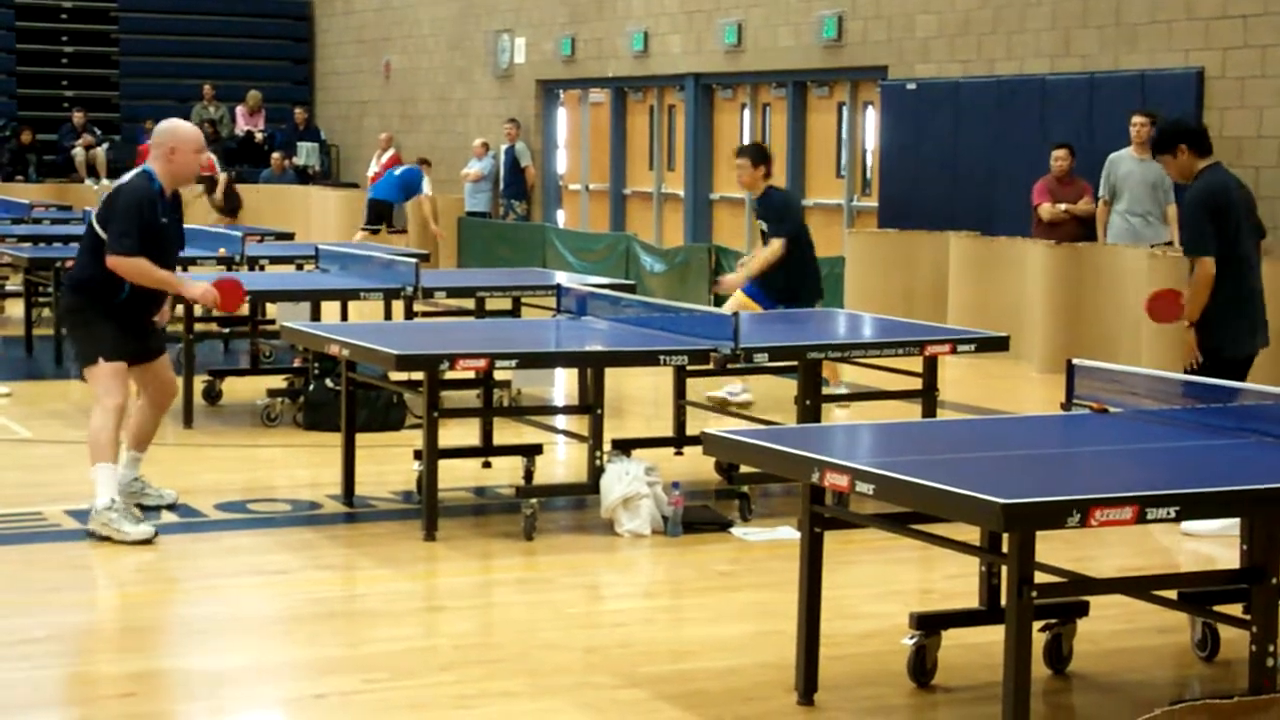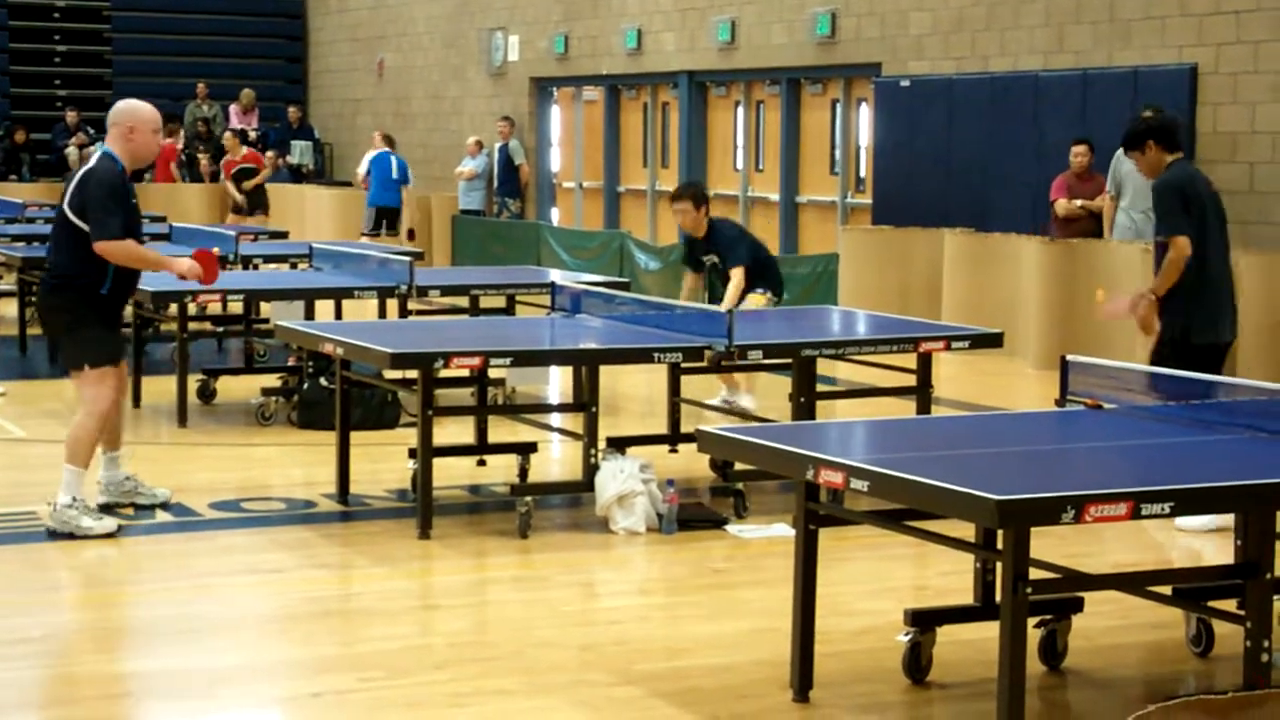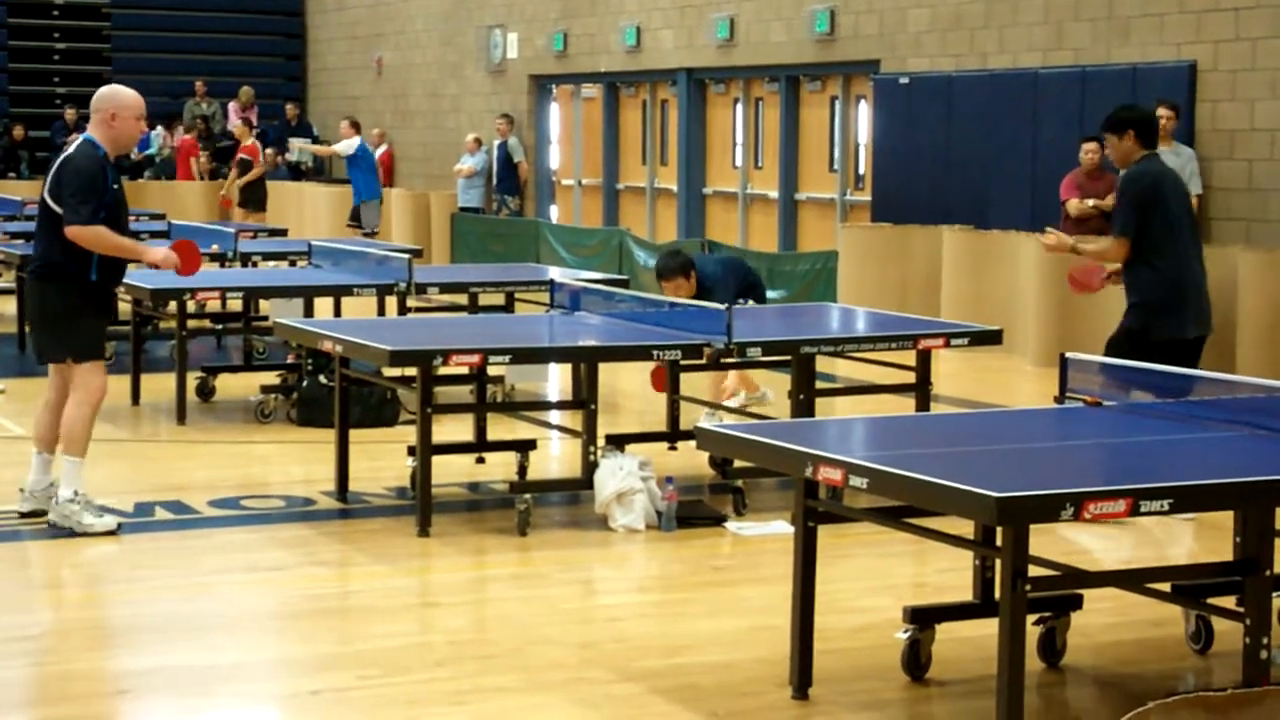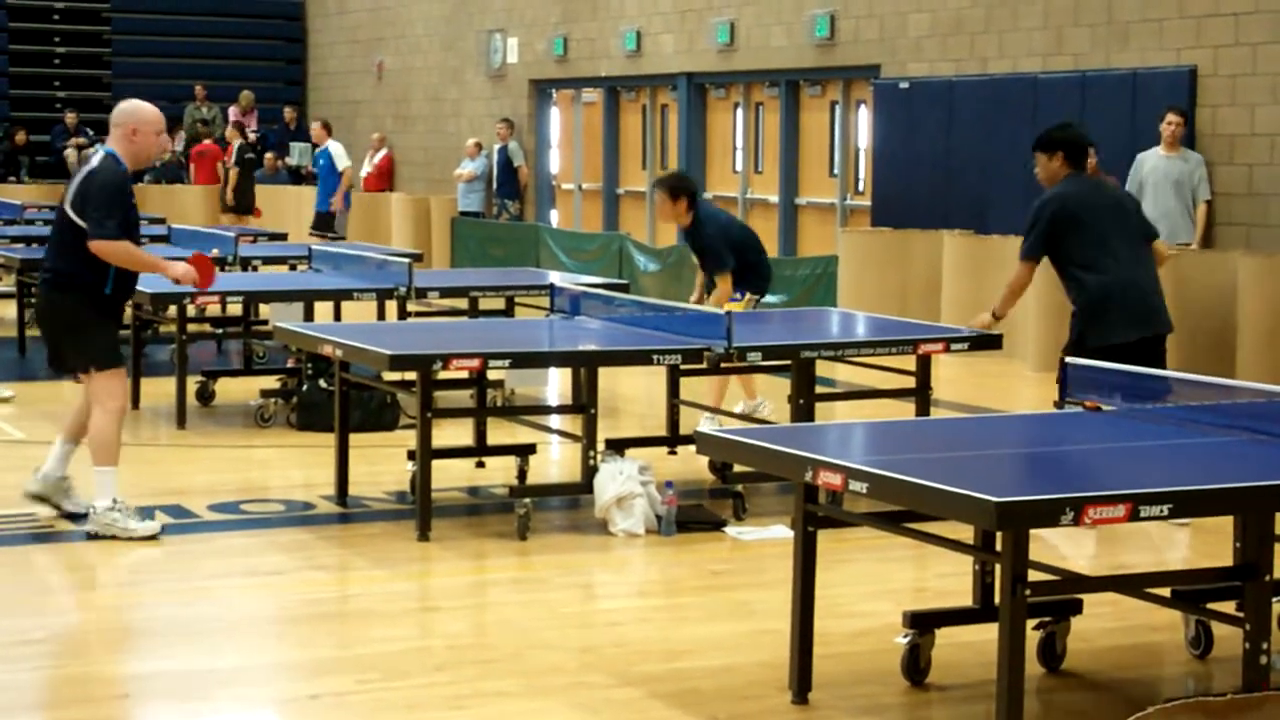
dt=0.4s
person 1, frame 1
left shoulder: (169, 197)
right shoulder: (134, 193)
right elbow: (120, 260)
left wrist: (164, 300)
right wrist: (186, 288)
left hip: (131, 308)
right hip: (92, 306)
left knee: (163, 388)
right knee: (111, 398)
left ankle: (128, 481)
right ankle: (106, 506)
person 1, frame 2
left shoulder: (114, 175)
right shoulder: (102, 176)
right elbow: (108, 245)
right wrist: (170, 263)
left hip: (95, 300)
right hip: (73, 303)
left knee: (116, 388)
right knee: (99, 399)
left ankle: (115, 481)
right ankle: (66, 506)
person 1, frame 3
left shoulder: (96, 161)
right shoulder: (83, 162)
right elbow: (79, 229)
left wrist: (138, 254)
right wrist: (145, 253)
left hip: (76, 291)
right hip: (64, 292)
left knee: (63, 388)
right knee: (90, 388)
left ankle: (38, 489)
right ankle: (68, 499)
person 1, frame 4
left shoulder: (110, 173)
right shoulder: (106, 176)
right elbow: (103, 244)
right wrist: (166, 268)
left hip: (82, 300)
right hip: (75, 301)
left knee: (99, 395)
right knee: (112, 398)
left ankle: (51, 476)
right ankle: (106, 509)
person 2, frame 1
left shoulder: (1199, 196)
right shoulder: (1235, 187)
left elbow: (1205, 268)
left wrist: (1190, 323)
left hip: (1221, 326)
right hip: (1245, 322)
person 2, frame 2
left shoulder: (1168, 184)
right shoulder: (1200, 182)
left elbow: (1180, 251)
left wrist: (1152, 296)
right wrist: (1157, 292)
left hip: (1189, 318)
right hip: (1217, 316)
person 2, frame 3
left shoulder: (1135, 179)
right shoulder: (1170, 178)
left elbow: (1117, 250)
left wrist: (1071, 246)
right wrist: (1125, 271)
left hip: (1155, 309)
right hip: (1192, 310)
person 2, frame 4
left shoulder: (1052, 203)
right shoulder: (1120, 196)
left elbow: (1022, 277)
right elbow: (1159, 253)
left wrist: (995, 314)
left hip: (1100, 320)
right hip: (1150, 316)
person 3, frame 1
left shoulder: (780, 202)
right shoulder: (761, 201)
left elbow: (777, 247)
left wrist: (742, 275)
right wrist: (751, 258)
left hip: (800, 280)
right hip: (771, 277)
right knee: (728, 315)
left ankle: (837, 386)
right ankle: (737, 387)
person 3, frame 2
left shoulder: (727, 234)
right shoulder: (691, 239)
left elbow: (738, 278)
right elbow: (693, 274)
left wrist: (723, 312)
left hip: (764, 284)
right hip: (731, 292)
left ankle: (746, 393)
right ankle: (732, 391)
person 3, frame 3
left shoulder: (714, 286)
right shoulder: (675, 284)
left wrist: (732, 377)
left hip: (748, 294)
left ankle: (712, 414)
right ankle: (754, 392)
person 3, frame 4
left shoulder: (710, 231)
right shoulder: (689, 220)
left elbow: (724, 288)
right wrist: (698, 292)
left hip: (749, 279)
right hip: (729, 272)
left ankle: (711, 417)
right ankle: (753, 403)
